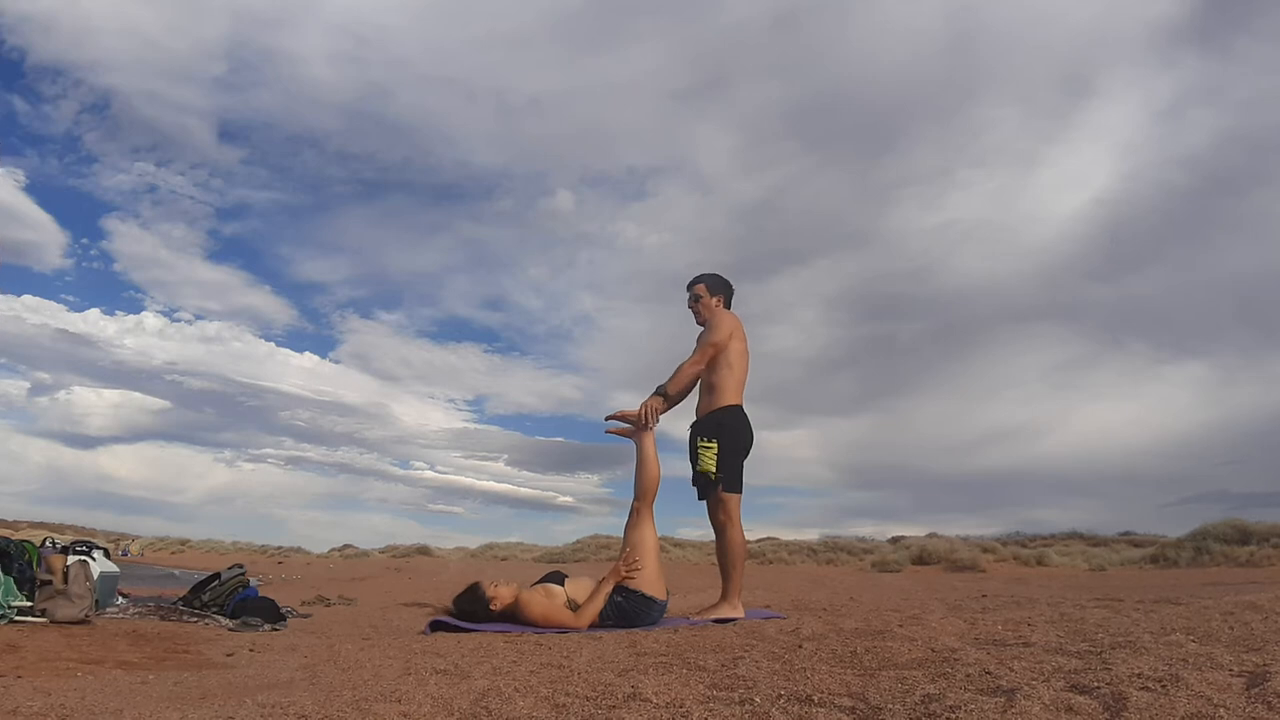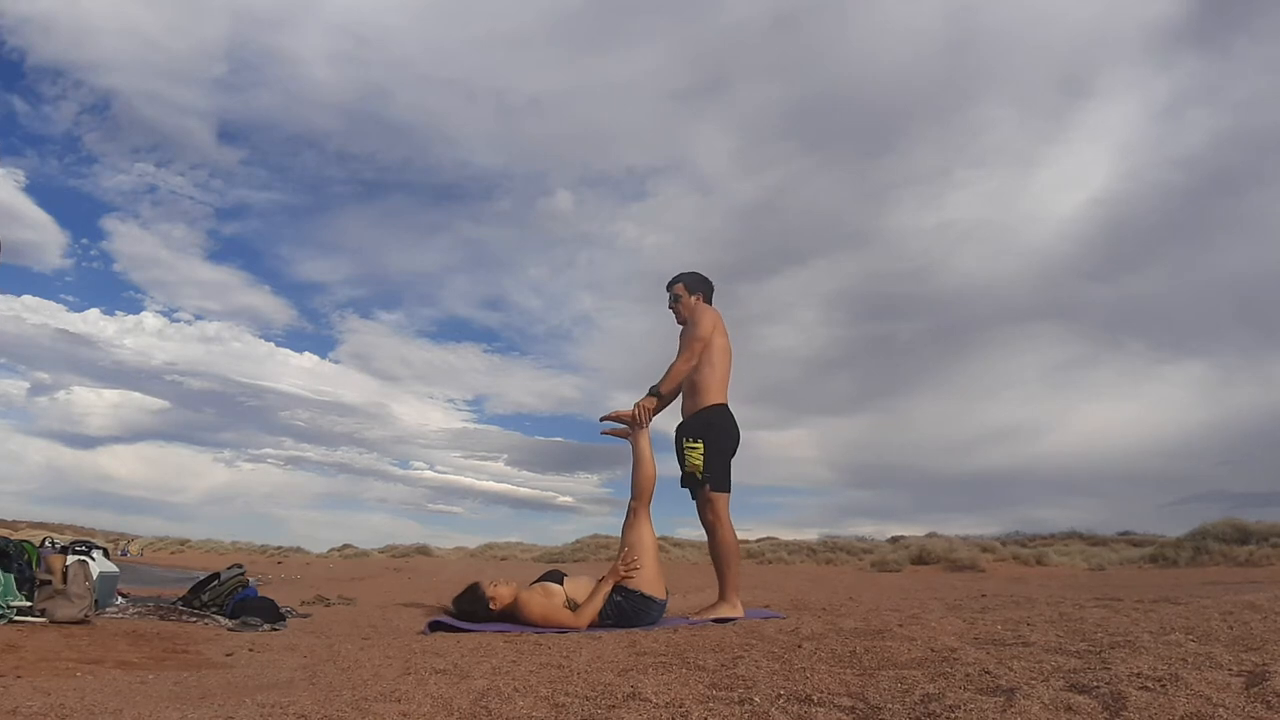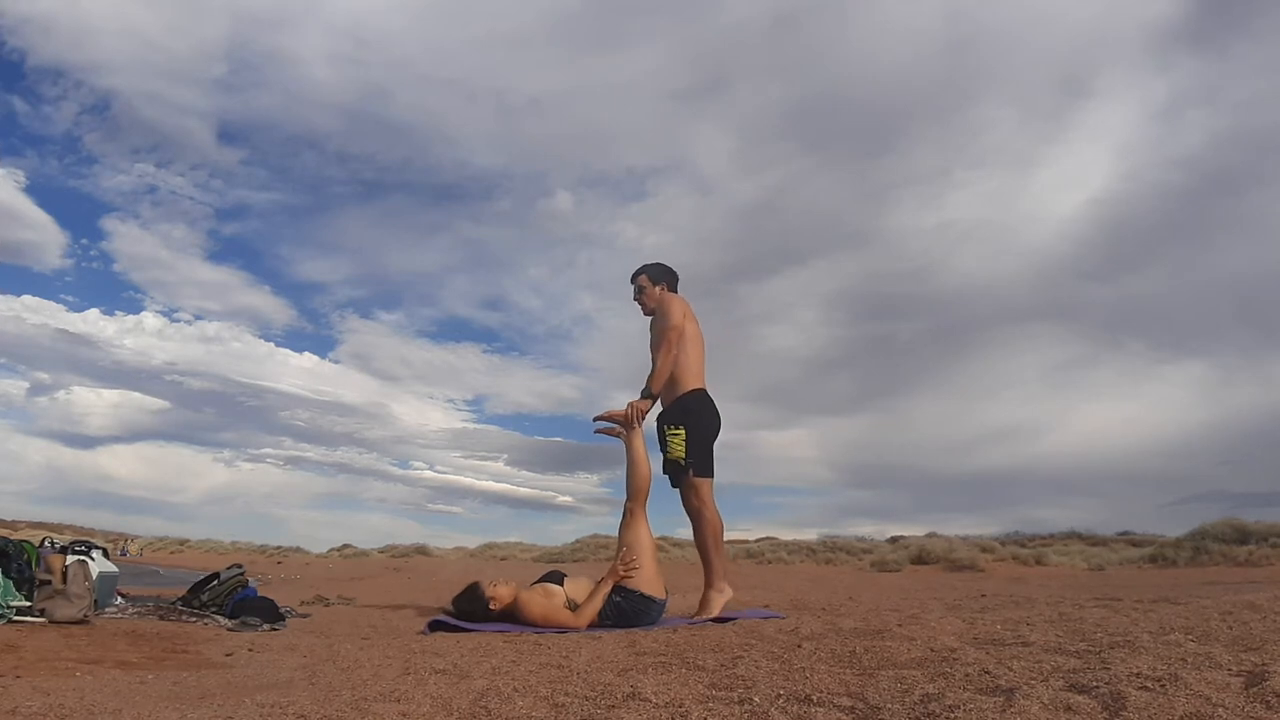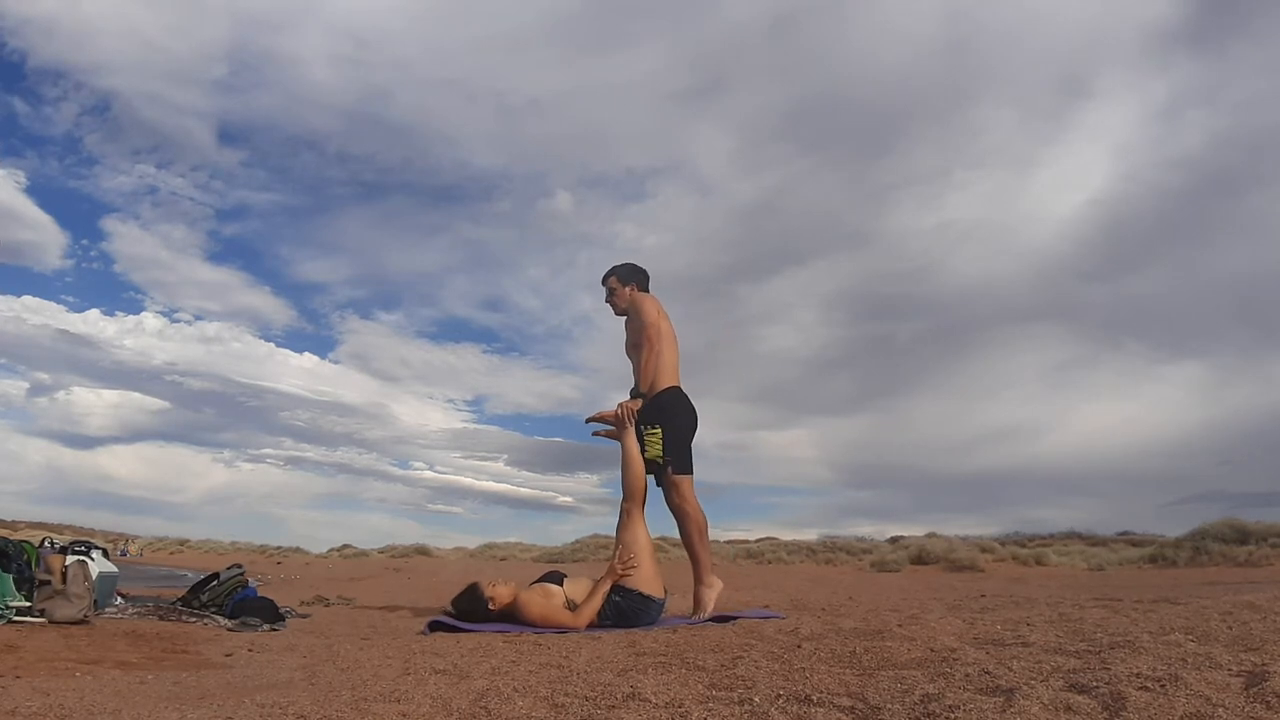
dt=0.7s
person 1, frame 1
left shoulder: (724, 320)
right shoulder: (711, 336)
left elbow: (695, 364)
right elbow: (688, 384)
left wrist: (658, 395)
right wrist: (652, 411)
left hip: (723, 425)
right hip: (715, 428)
left knee: (726, 516)
right knee: (721, 518)
left ankle: (731, 602)
right ankle: (729, 600)
person 1, frame 2
left shoulder: (706, 315)
right shoulder: (695, 331)
left elbow: (686, 361)
right elbow: (680, 385)
left wrist: (651, 396)
right wrist: (648, 412)
left hip: (710, 424)
right hip: (702, 426)
left knee: (715, 514)
right knee: (710, 515)
left ankle: (730, 600)
right ankle: (727, 599)
person 1, frame 3
left shoulder: (672, 303)
right shoulder: (664, 322)
left elbow: (667, 354)
right elbow: (664, 369)
left wrist: (646, 398)
right wrist: (638, 412)
left hip: (690, 410)
right hip: (683, 415)
left knee: (699, 499)
right knee: (694, 503)
left ankle: (717, 584)
right ankle: (715, 585)
person 1, frame 4
left shoulder: (644, 303)
right shoulder: (639, 321)
left elbow: (650, 348)
left wrist: (635, 398)
right wrist: (629, 415)
left hip: (666, 408)
right hip: (660, 412)
left knee: (680, 496)
right knee: (678, 499)
left ankle: (706, 579)
right ankle: (704, 579)
person 2, frame 1
left shoulder: (526, 600)
right shoulder: (524, 603)
right elbow: (578, 621)
right wrist: (611, 579)
left hip: (634, 602)
right hip: (636, 603)
right knee: (641, 507)
left ankle: (641, 438)
right ankle: (644, 434)
person 2, frame 2
left shoulder: (525, 600)
right shoulder: (525, 603)
right elbow: (578, 620)
right wrist: (610, 579)
left hip: (633, 603)
right hip: (637, 603)
right knee: (638, 508)
left ankle: (636, 436)
right ankle: (640, 432)
person 2, frame 3
left shoulder: (526, 599)
right shoulder: (524, 602)
right elbow: (577, 621)
right wrist: (609, 580)
left hip: (630, 602)
right hip: (636, 603)
right knee: (634, 508)
left ankle: (630, 438)
right ankle: (633, 431)
person 2, frame 4
left shoulder: (525, 600)
right shoulder: (523, 603)
right elbow: (577, 621)
right wrist: (608, 579)
left hip: (629, 603)
right hip: (635, 604)
right knee: (630, 509)
left ankle: (626, 436)
right ankle: (627, 431)
